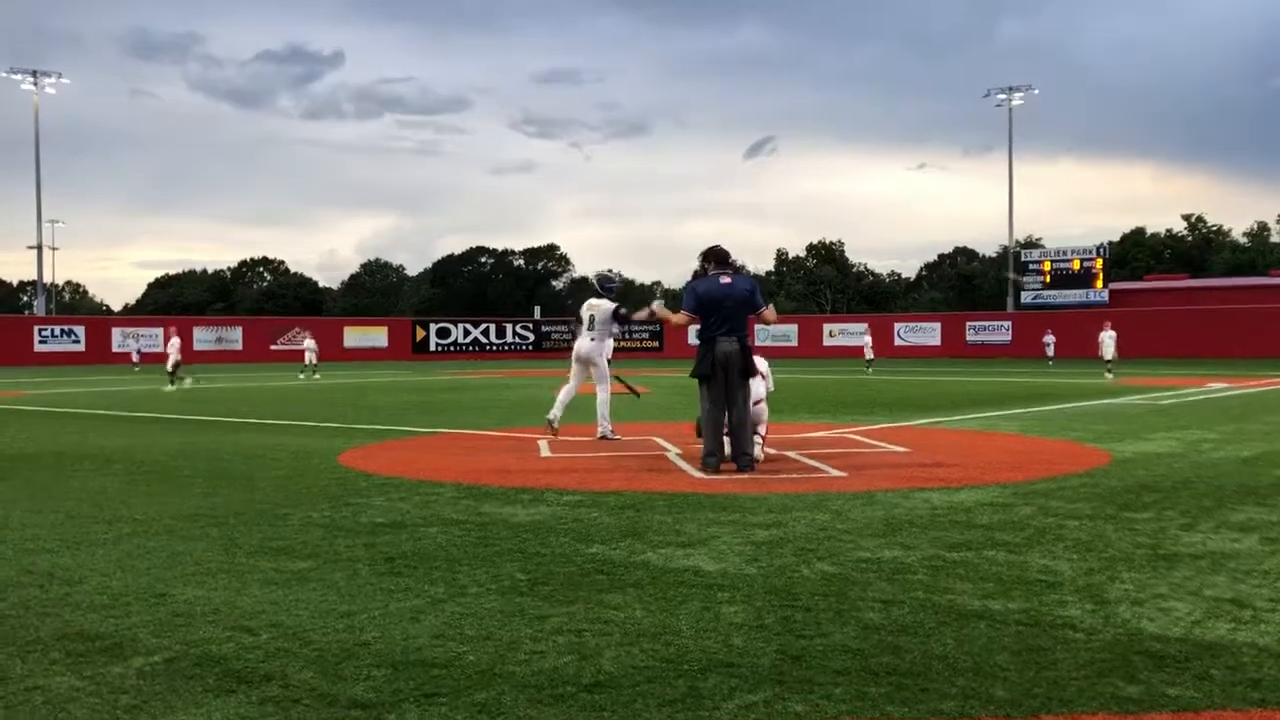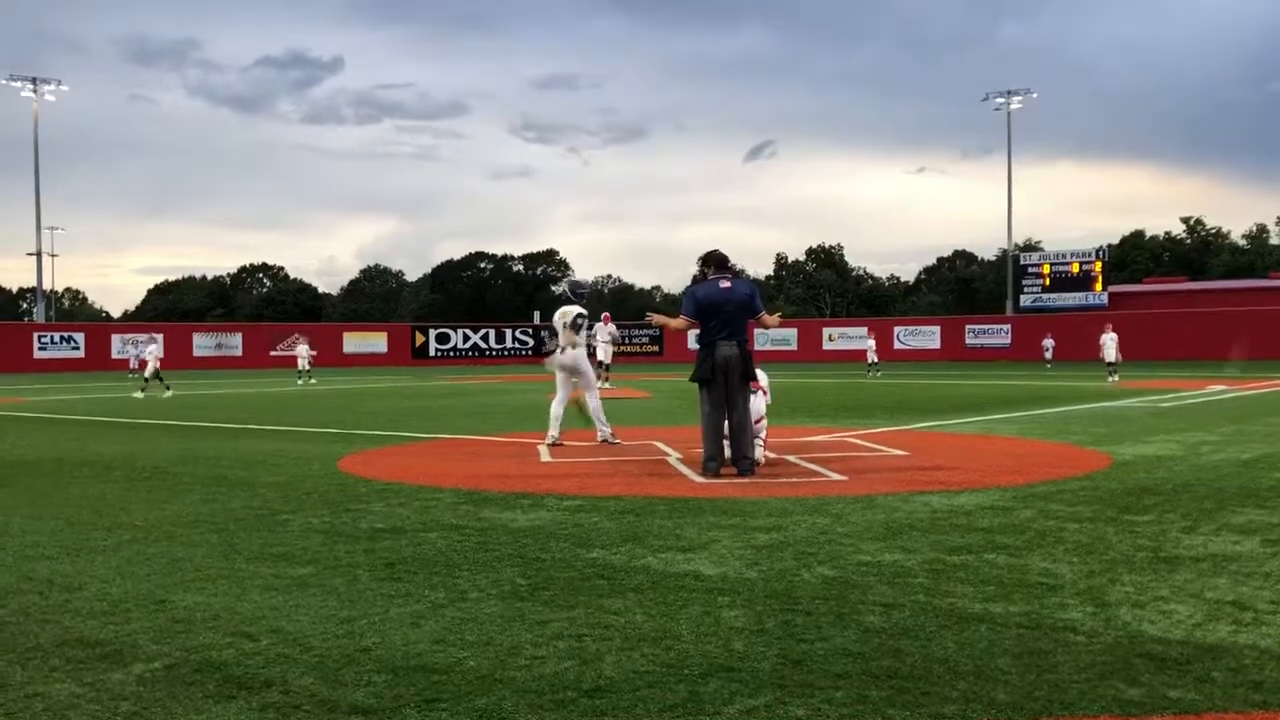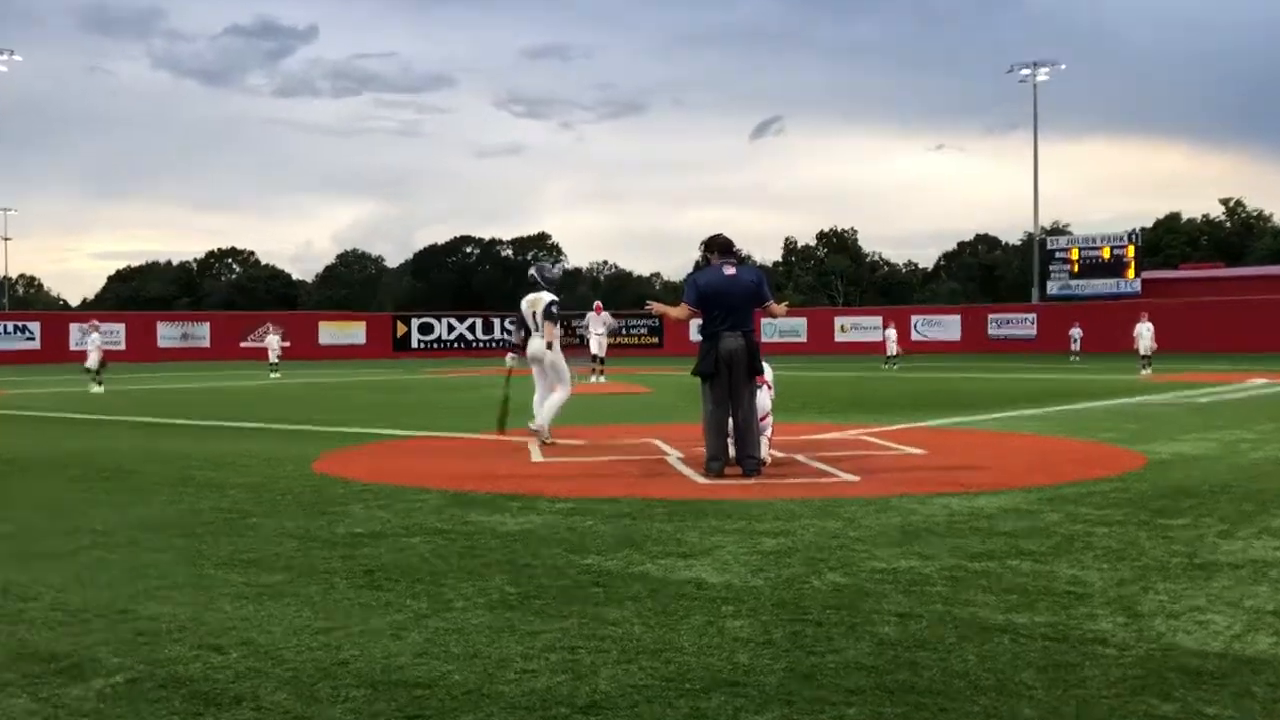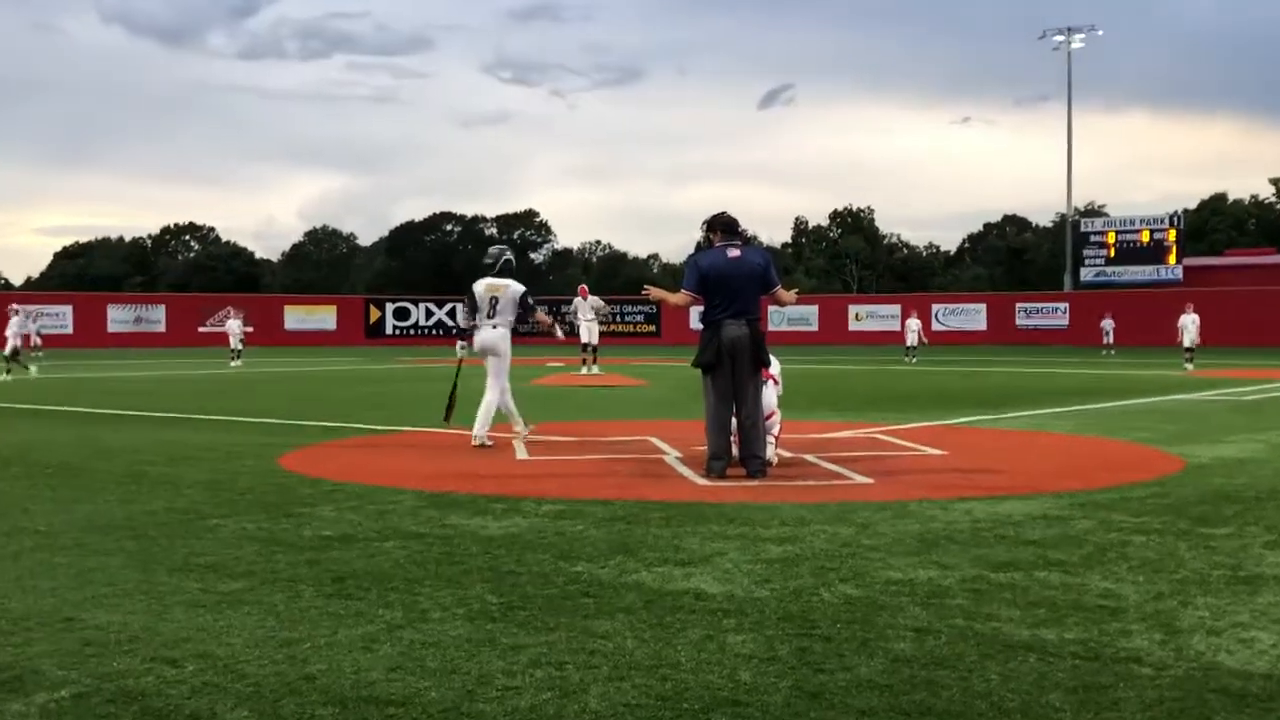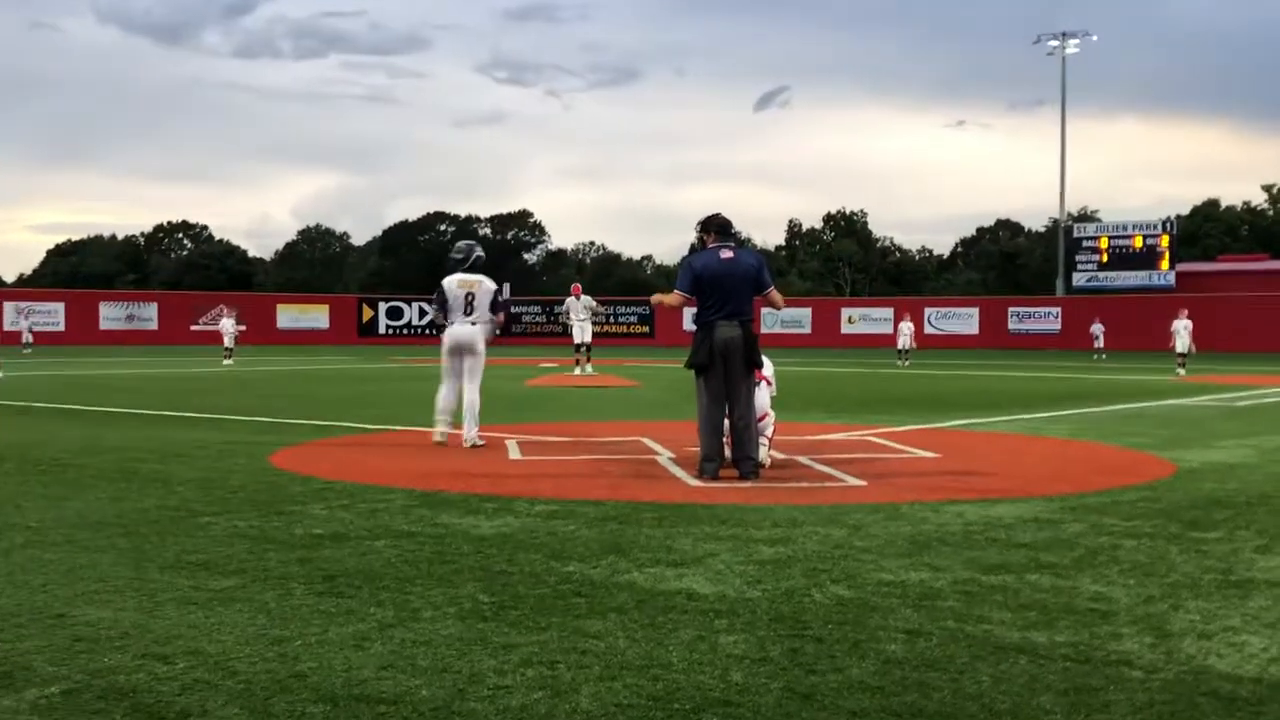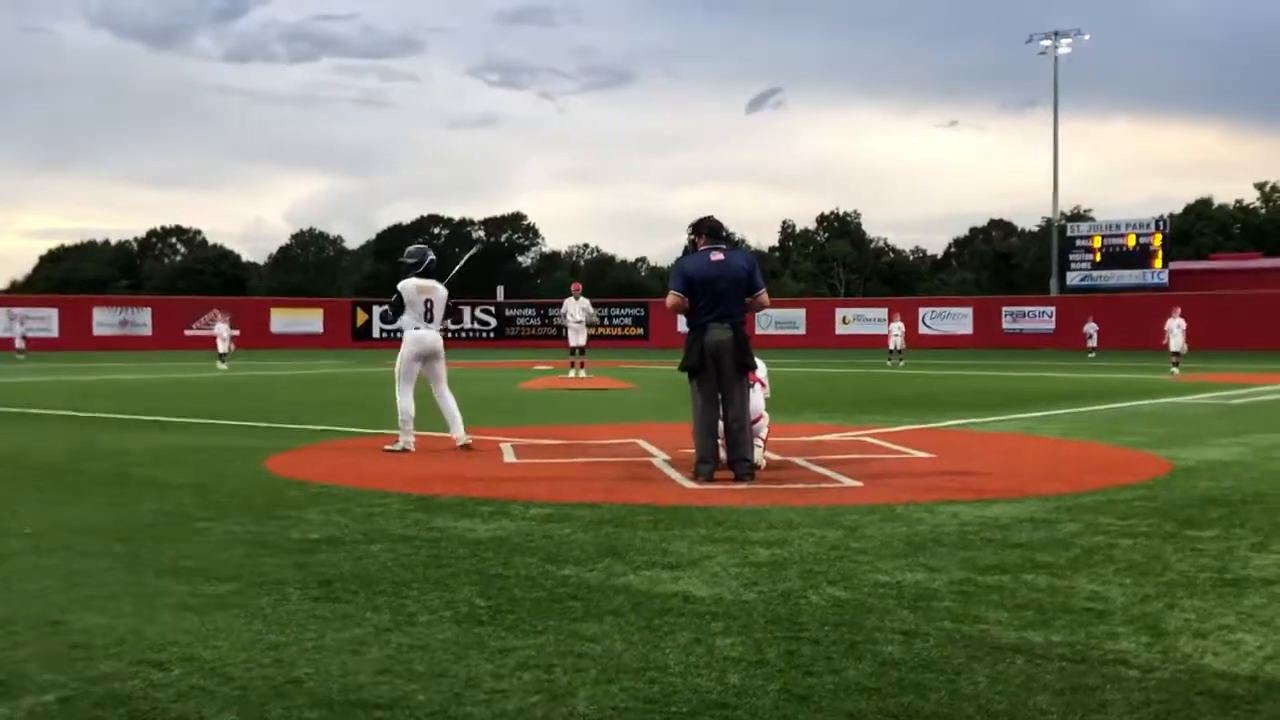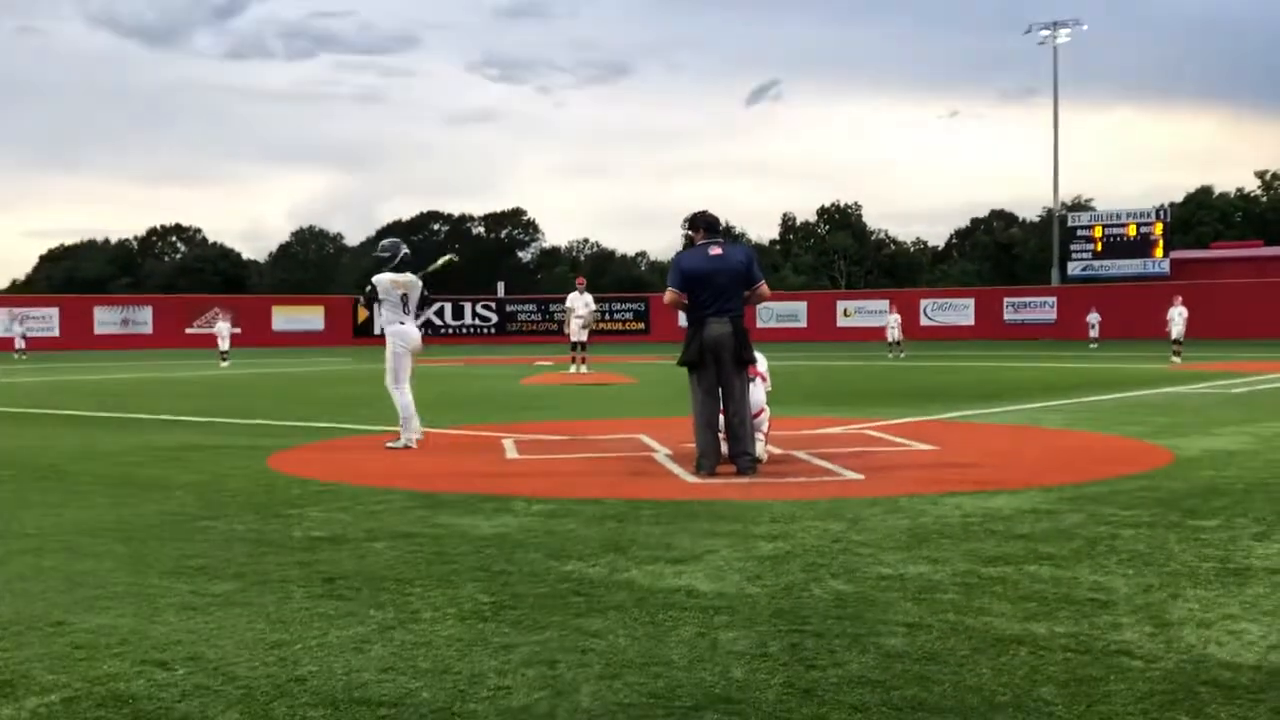
dt=0.3s
person 1, frame 1
left shoulder: (697, 286)
right shoulder: (748, 283)
left elbow: (683, 320)
right elbow: (766, 318)
left wrist: (665, 314)
right wrist: (772, 314)
left hip: (711, 350)
right hip: (739, 349)
left knee: (712, 406)
right knee: (739, 406)
left ankle: (711, 459)
right ankle: (744, 459)
person 1, frame 2
left shoulder: (697, 291)
right shoulder: (748, 287)
left elbow: (682, 325)
right elbow: (765, 322)
left wrist: (663, 320)
right wrist: (774, 320)
left hip: (711, 355)
right hip: (738, 354)
left knee: (712, 411)
right knee: (740, 410)
left ankle: (712, 464)
right ankle: (745, 463)
person 1, frame 3
left shoulder: (700, 278)
right shoulder: (754, 274)
left elbow: (684, 314)
right elbow: (773, 311)
left wrist: (663, 309)
right wrist: (782, 310)
left hip: (715, 347)
right hip: (744, 345)
left knee: (715, 407)
right knee: (746, 406)
left ankle: (715, 463)
right ankle: (750, 463)
person 1, frame 4
left shoulder: (701, 260)
right shoulder: (760, 256)
left elbow: (684, 300)
right elbow: (781, 298)
left wrist: (661, 295)
right wrist: (791, 298)
left hip: (717, 336)
right hip: (749, 335)
left knee: (718, 402)
right knee: (750, 401)
left ankle: (717, 463)
right ankle: (755, 463)
person 1, frame 5
left shoulder: (695, 261)
right shoulder: (754, 258)
left elbow: (678, 301)
right elbow: (774, 300)
left wrist: (659, 298)
right wrist: (782, 303)
left hip: (710, 337)
right hip: (741, 336)
left knee: (710, 404)
right knee: (743, 403)
left ankle: (710, 465)
right ankle: (748, 465)
person 1, frame 6
left shoulder: (687, 264)
right shoulder: (745, 259)
left elbow: (673, 302)
right elbow: (763, 301)
left wrist: (690, 311)
left hip: (702, 340)
right hip: (734, 338)
left knee: (704, 406)
right knee: (737, 405)
left ankle: (705, 468)
right ankle: (743, 467)
person 1, frame 7
left shoulder: (685, 259)
right shoulder: (743, 253)
left elbow: (670, 299)
right elbow: (763, 293)
left wrist: (689, 306)
left hip: (701, 334)
right hip: (733, 332)
left knee: (705, 400)
right knee: (737, 399)
left ankle: (706, 462)
right ankle: (745, 461)
person 2, frame 1
left shoulder: (587, 304)
right shoulder: (611, 307)
left elbow: (580, 327)
right elbow: (631, 317)
right wrist: (650, 311)
left hip: (580, 344)
right hip: (595, 347)
left knee: (573, 384)
right knee: (603, 388)
left ankle: (554, 415)
right ankle: (604, 429)
person 2, frame 2
left shoulder: (558, 313)
right shoulder: (580, 312)
left elbow: (556, 338)
right elbow: (571, 333)
left wrist: (556, 354)
right wrist: (559, 352)
left hip: (561, 356)
right hip: (577, 354)
left knee: (561, 396)
right knee: (592, 394)
left ankle: (552, 435)
right ankle: (604, 433)
person 2, frame 3
left shoulder: (525, 301)
right shoulder: (550, 299)
left elbow: (521, 329)
right elbow: (550, 325)
left wrist: (514, 351)
right wrist: (550, 349)
left hip: (532, 347)
right hip: (548, 346)
left knee: (541, 391)
right knee: (563, 388)
left ankle: (543, 432)
right ankle: (540, 424)
person 2, frame 4
left shoulder: (478, 285)
right shoulder: (517, 288)
left elbow: (468, 313)
right elbow: (535, 313)
left wrist: (463, 339)
right wrist: (553, 325)
left hip: (480, 336)
right hip: (500, 337)
left knee: (501, 383)
right knee: (495, 386)
left ankle: (518, 426)
right ankle: (480, 434)
person 2, frame 5
left shoulder: (448, 282)
right shoulder: (489, 284)
left elbow: (438, 312)
right elbow: (499, 317)
right wrist: (490, 329)
left hip: (452, 333)
right hip: (475, 334)
left knee: (448, 383)
right knee: (471, 386)
left ankle: (442, 429)
right ankle: (470, 435)
person 2, frame 6
left shoulder: (405, 286)
right shoulder: (442, 289)
left elbow: (391, 318)
left hip: (413, 339)
right hip: (435, 339)
left knee: (404, 390)
right knee: (443, 391)
left ankle: (406, 440)
right ankle: (460, 436)
person 2, frame 7
left shoulder: (380, 280)
right shoulder: (416, 281)
left elbow: (365, 302)
right elbow: (421, 308)
left hip: (397, 334)
right hip: (414, 333)
left knee: (399, 387)
right knee: (399, 385)
left ankle: (408, 437)
right ankle: (412, 429)
